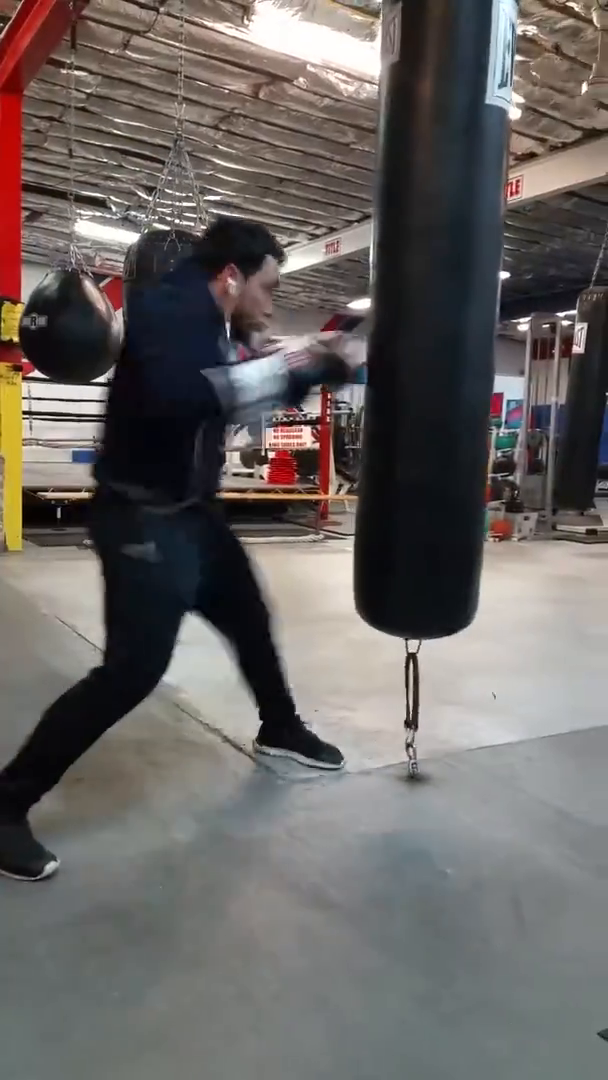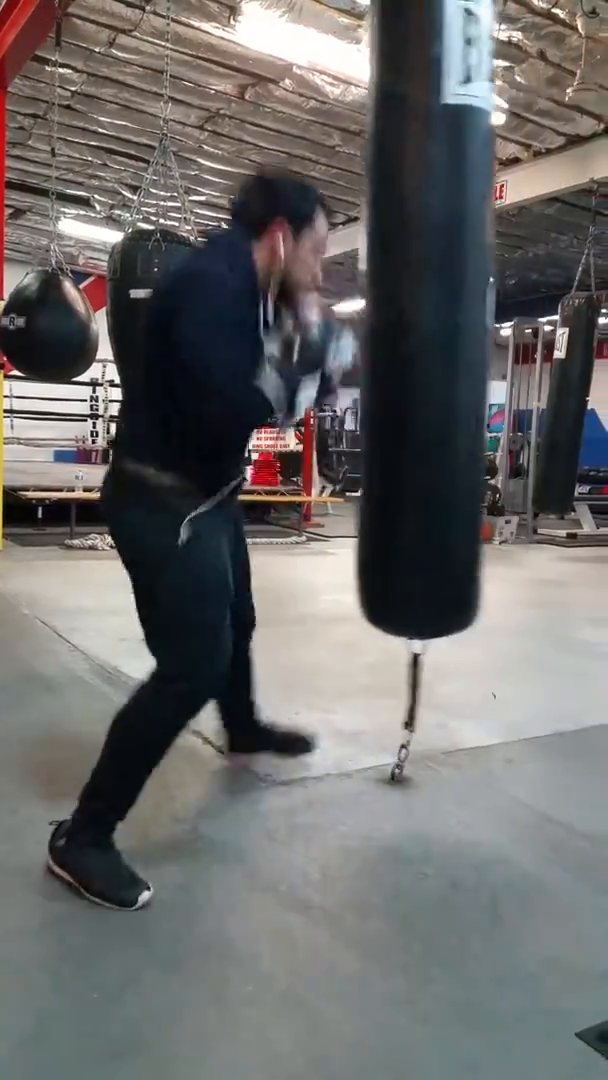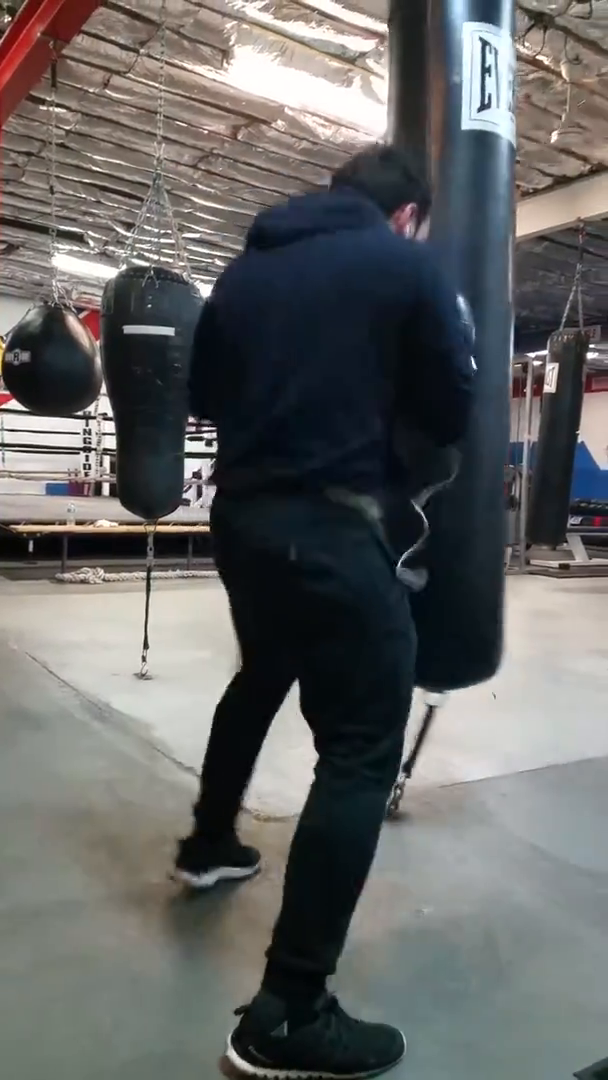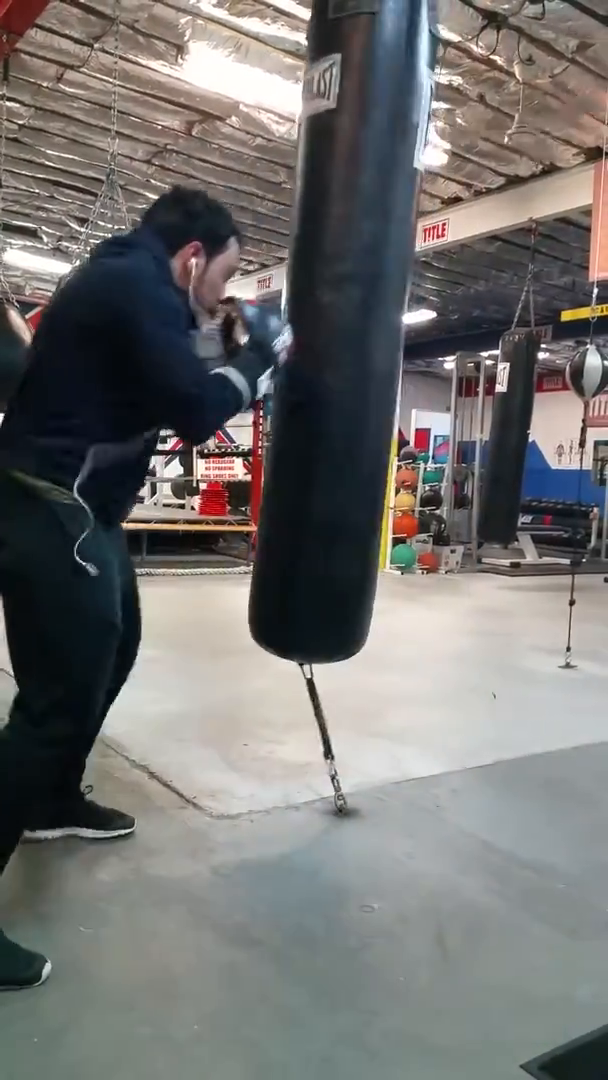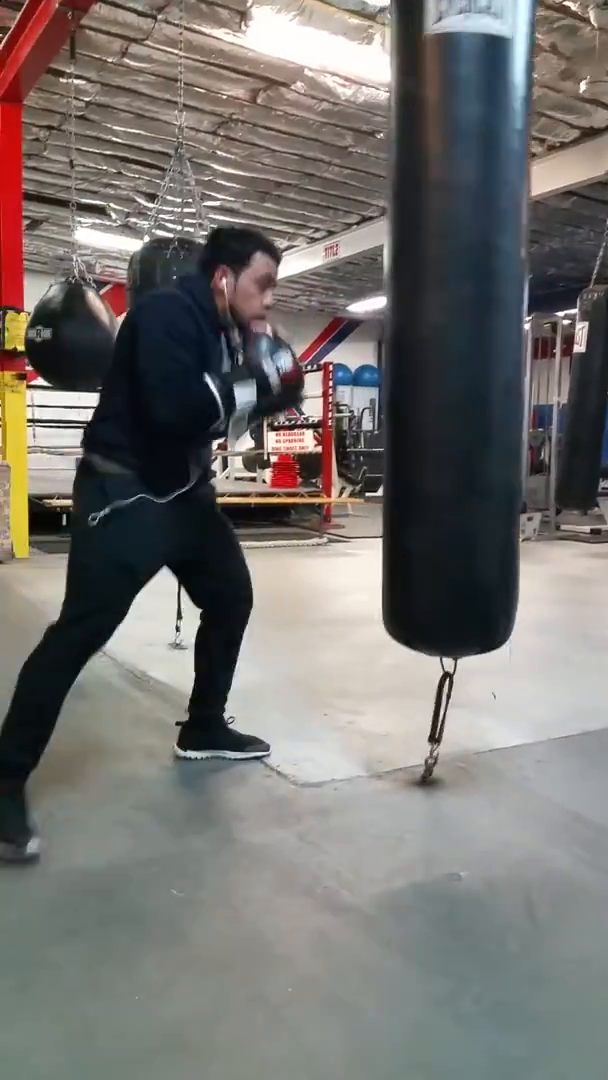
dt=1s
person 1, frame 1
left shoulder: (212, 323)
right shoulder: (170, 309)
left elbow: (254, 391)
right elbow: (169, 399)
left wrist: (315, 364)
right wrist: (272, 370)
left hip: (190, 508)
right hip: (140, 516)
left knee: (248, 618)
right knee: (134, 669)
left ankle: (282, 728)
person 1, frame 2
left shoulder: (232, 285)
right shoulder: (211, 283)
right elbow: (226, 406)
left wrist: (296, 371)
right wrist: (301, 370)
left hip: (198, 495)
right hip: (162, 502)
left knee: (230, 620)
right knee: (191, 662)
left ankle: (243, 727)
right ankle: (83, 838)
person 1, frame 3
left shoulder: (249, 265)
right shoulder: (407, 267)
left elbow: (206, 396)
right elbow: (444, 417)
right wrist: (431, 353)
left hip: (243, 516)
right hip: (328, 530)
left knee: (268, 672)
right knee: (361, 756)
left ankle: (211, 838)
person 1, frame 4
left shoulder: (129, 282)
right shoulder: (135, 284)
left elbow: (166, 387)
right elbow: (194, 410)
left wrist: (240, 358)
right wrist: (255, 357)
left hip: (84, 512)
left knee: (109, 653)
person 1, frame 5
left shoulder: (231, 338)
right shoulder: (169, 313)
left elbow: (212, 415)
right elbow: (170, 406)
left wrist: (269, 386)
right wrist: (256, 381)
left hip: (186, 494)
right hip: (122, 492)
left knee: (231, 600)
right knee: (79, 630)
left ankle: (206, 727)
